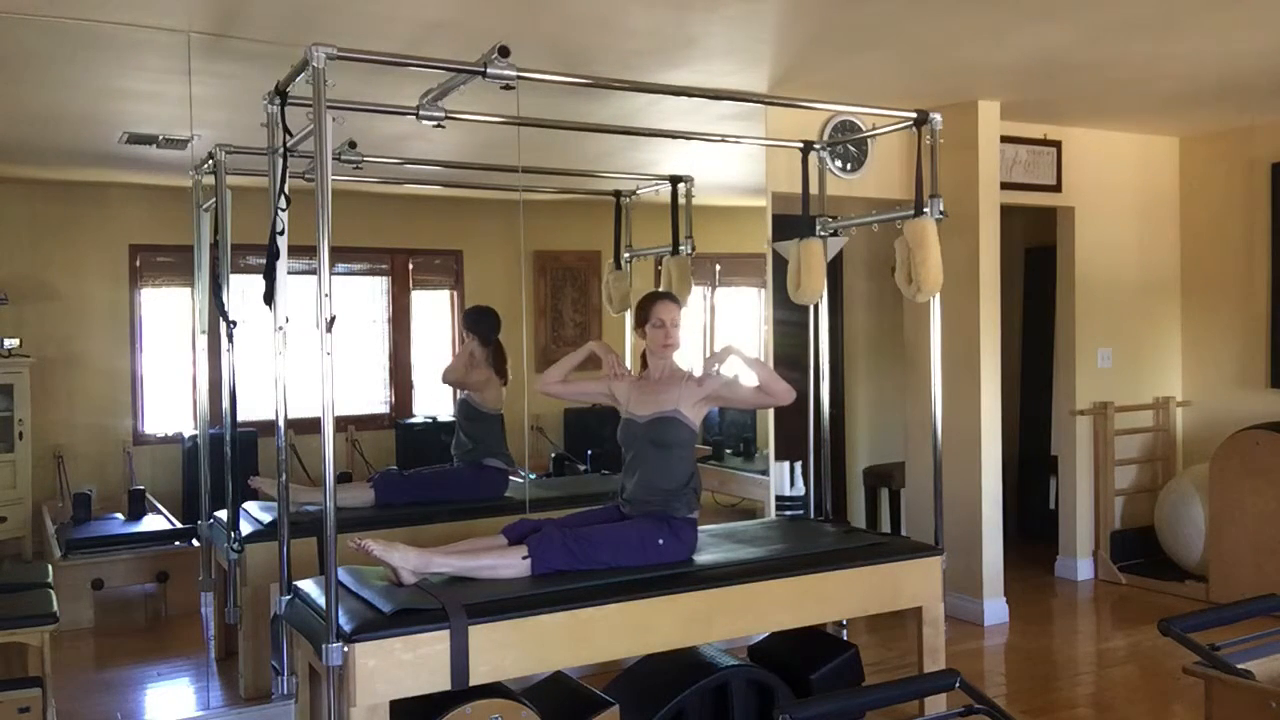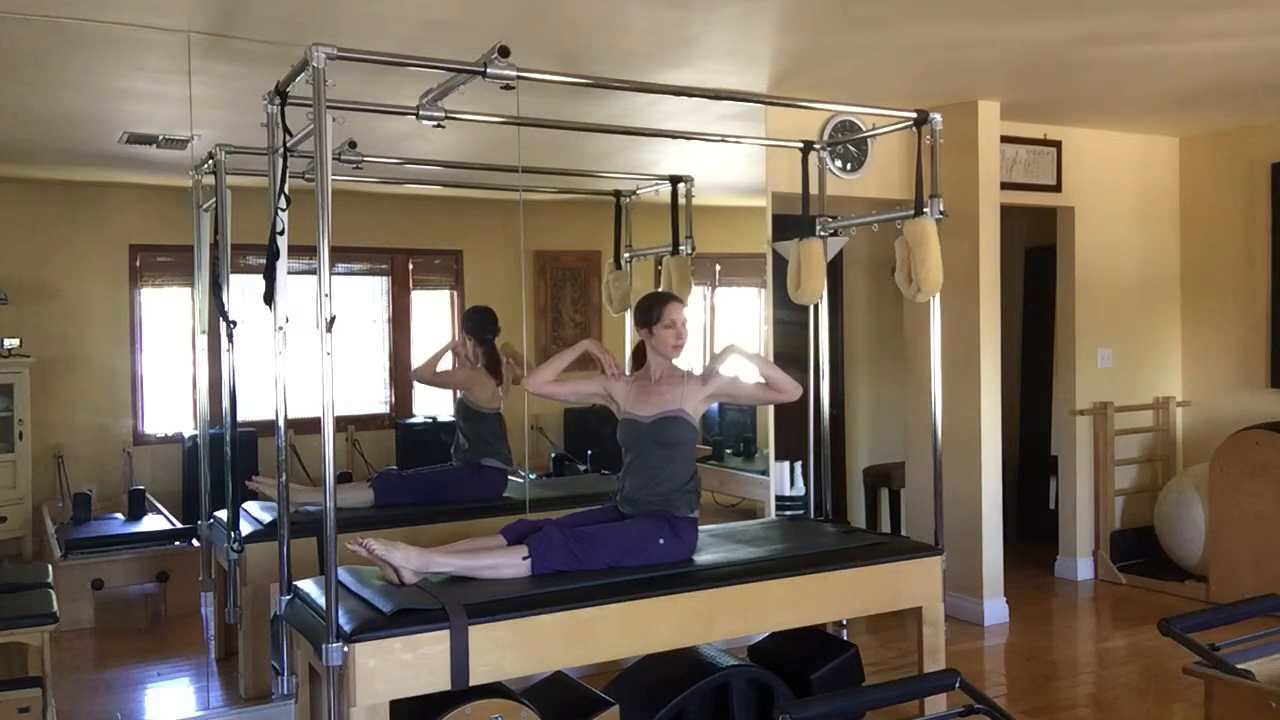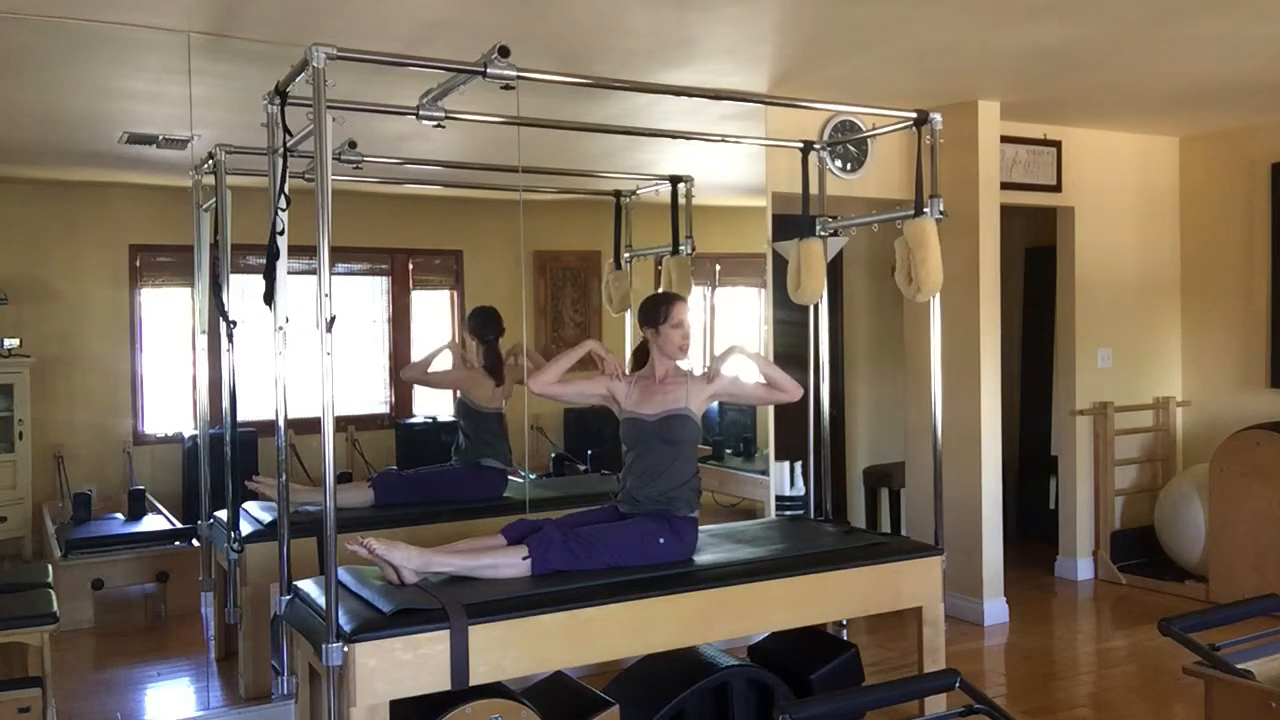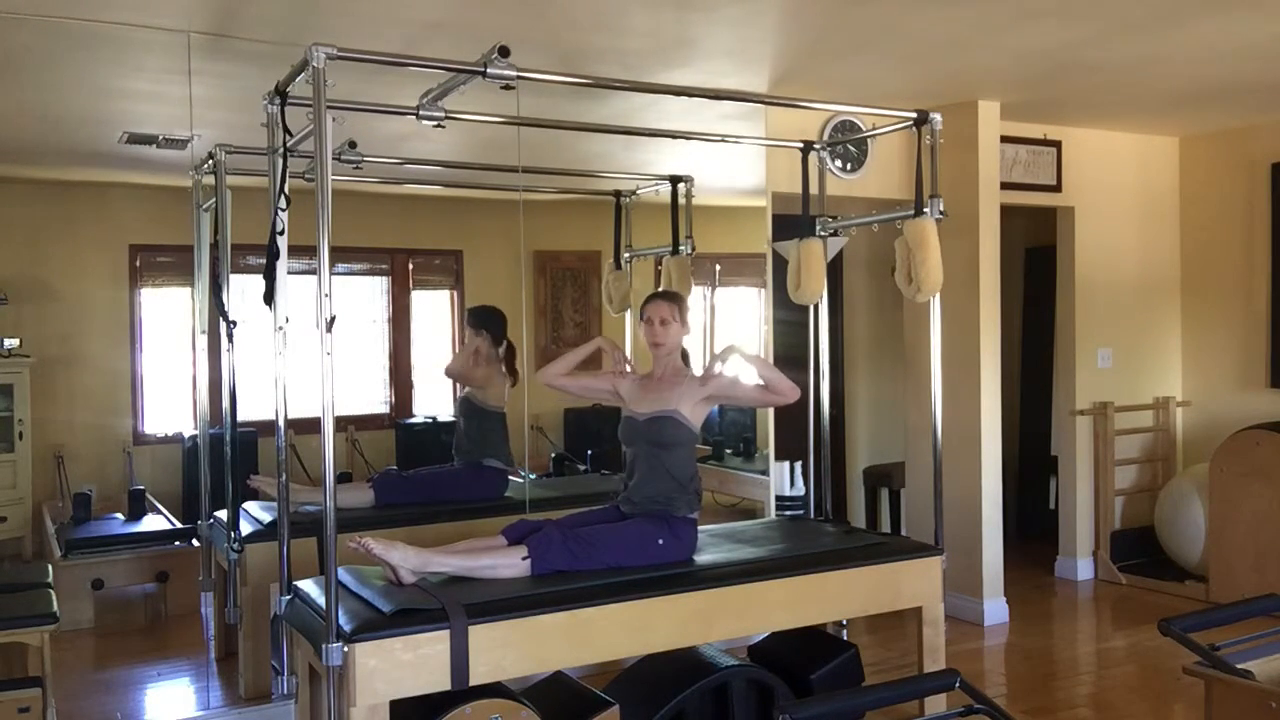
dt=0.5s
person 1, frame 1
left shoulder: (700, 387)
right shoulder: (623, 387)
left elbow: (783, 395)
right elbow: (547, 384)
left wrist: (736, 353)
right wrist: (591, 348)
left hip: (670, 528)
right hip: (627, 513)
left knee: (556, 547)
right knee: (532, 530)
left ankle: (423, 563)
right ankle: (419, 560)
person 1, frame 2
left shoulder: (699, 386)
right shoulder: (618, 387)
left elbow: (790, 392)
right elbow: (536, 384)
left wrist: (739, 352)
right wrist: (585, 347)
left hip: (671, 527)
right hip: (625, 513)
left knee: (556, 548)
right knee: (530, 531)
left ankle: (423, 562)
right ankle: (417, 563)
person 1, frame 3
left shoulder: (702, 385)
right shoulder: (619, 387)
left elbow: (791, 392)
right elbow: (539, 385)
left wrist: (743, 353)
right wrist: (590, 347)
left hip: (671, 526)
right hip: (625, 512)
left knee: (556, 547)
right knee: (532, 529)
left ankle: (422, 561)
right ankle: (419, 563)
person 1, frame 4
left shoulder: (701, 387)
right shoulder: (626, 384)
left elbow: (788, 394)
right elbow: (549, 376)
left wrist: (738, 352)
right wrist: (598, 344)
left hip: (671, 527)
right hip: (627, 513)
left knee: (554, 549)
right knee: (531, 531)
left ankle: (422, 562)
right ankle: (419, 560)
person 2, frame 1
left shoulder: (483, 376)
right shoulder: (491, 371)
left elbow: (450, 377)
left wrist: (468, 349)
left hip: (485, 475)
right hip: (474, 469)
left knee: (399, 487)
right knee: (393, 479)
left ankle: (298, 496)
right ankle: (300, 492)
person 2, frame 2
left shoulder: (473, 376)
right shoulder: (503, 372)
left elbow: (421, 374)
right elbow: (525, 372)
left wrist: (449, 348)
right wrist: (508, 352)
left hip: (483, 475)
right hip: (482, 470)
left knee: (397, 486)
right knee: (392, 480)
left ankle: (296, 496)
right ankle: (302, 491)
person 2, frame 3
left shoulder: (470, 377)
right shoulder: (508, 373)
left elbow: (409, 374)
left wrist: (444, 349)
right wrist: (521, 351)
left hip: (483, 476)
right hip: (484, 471)
left knee: (396, 487)
right knee: (394, 480)
left ankle: (297, 496)
right ankle: (302, 492)
person 2, frame 4
left shoulder: (487, 373)
right shoulder: (493, 372)
left elbow: (453, 370)
left wrist: (472, 347)
left hip: (485, 475)
right hip: (475, 470)
left knee: (399, 487)
right knee: (393, 480)
left ankle: (297, 495)
right ankle: (301, 491)
